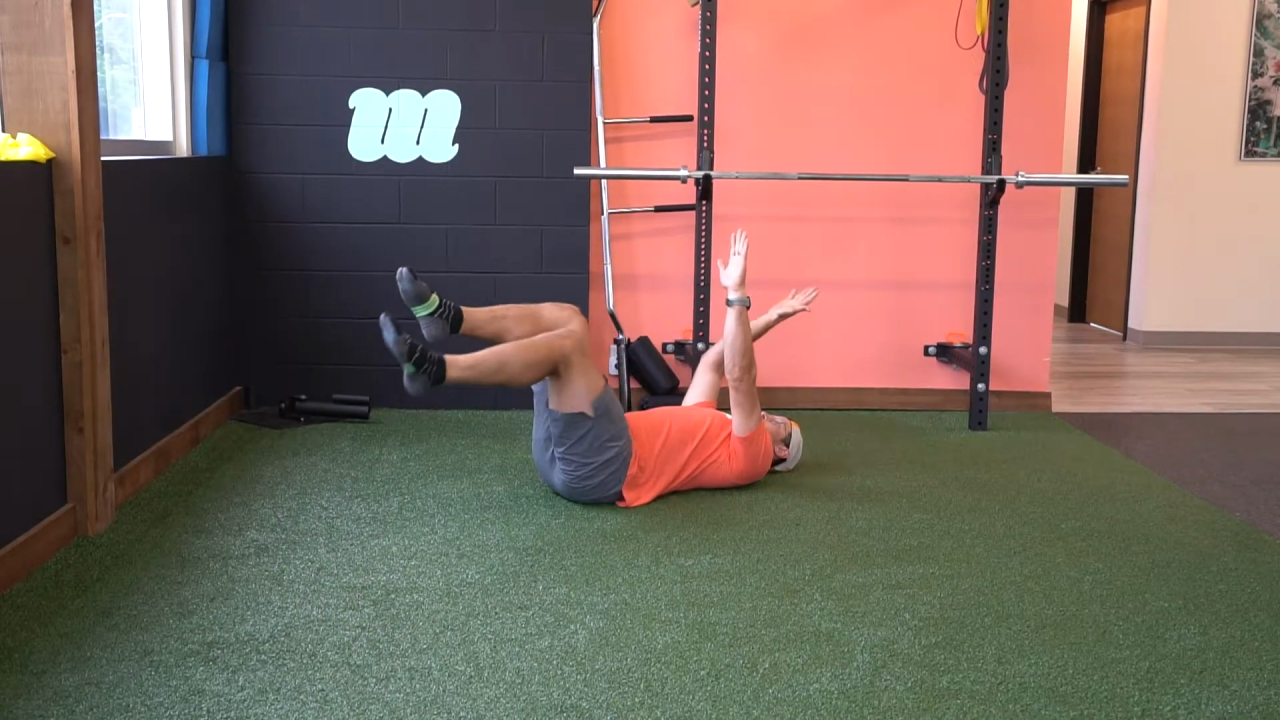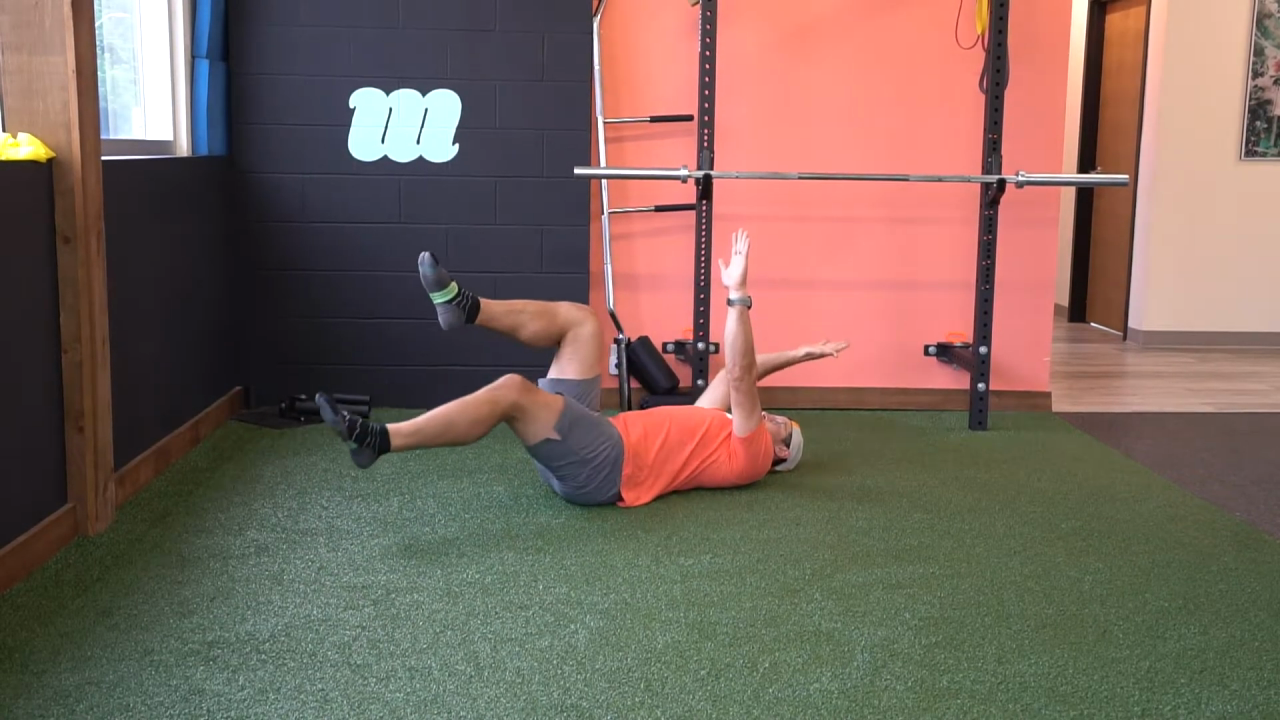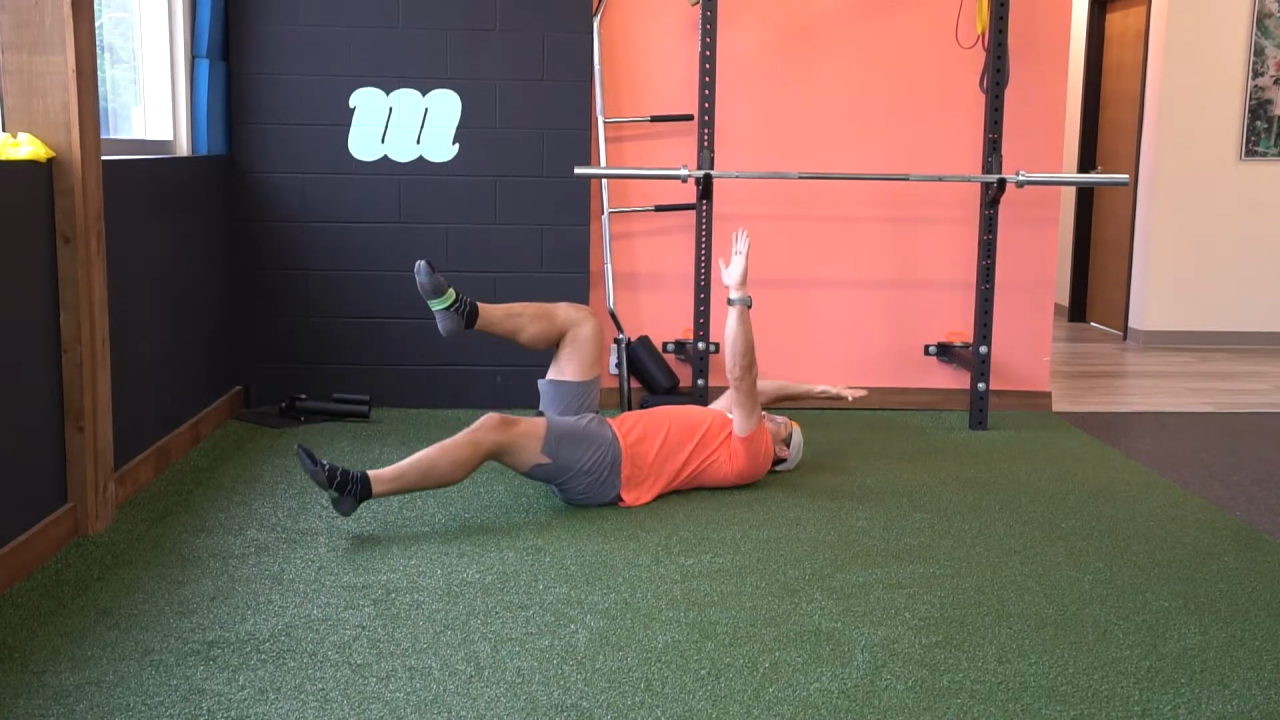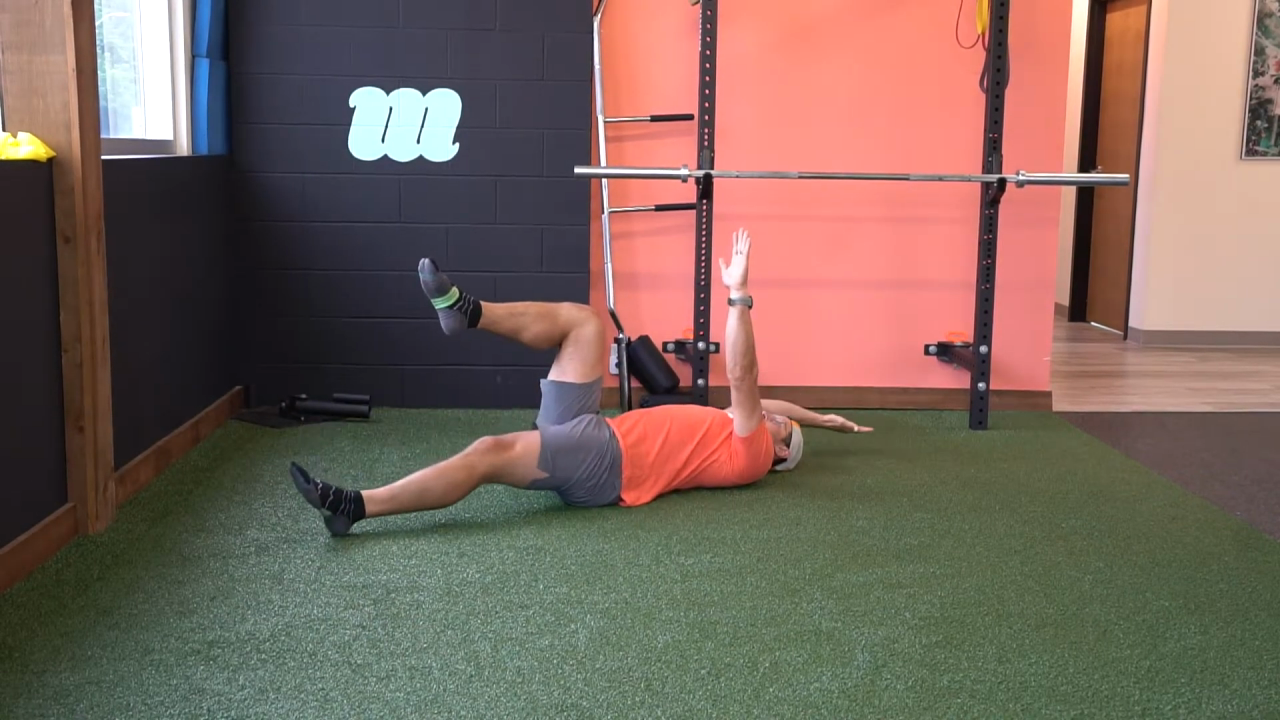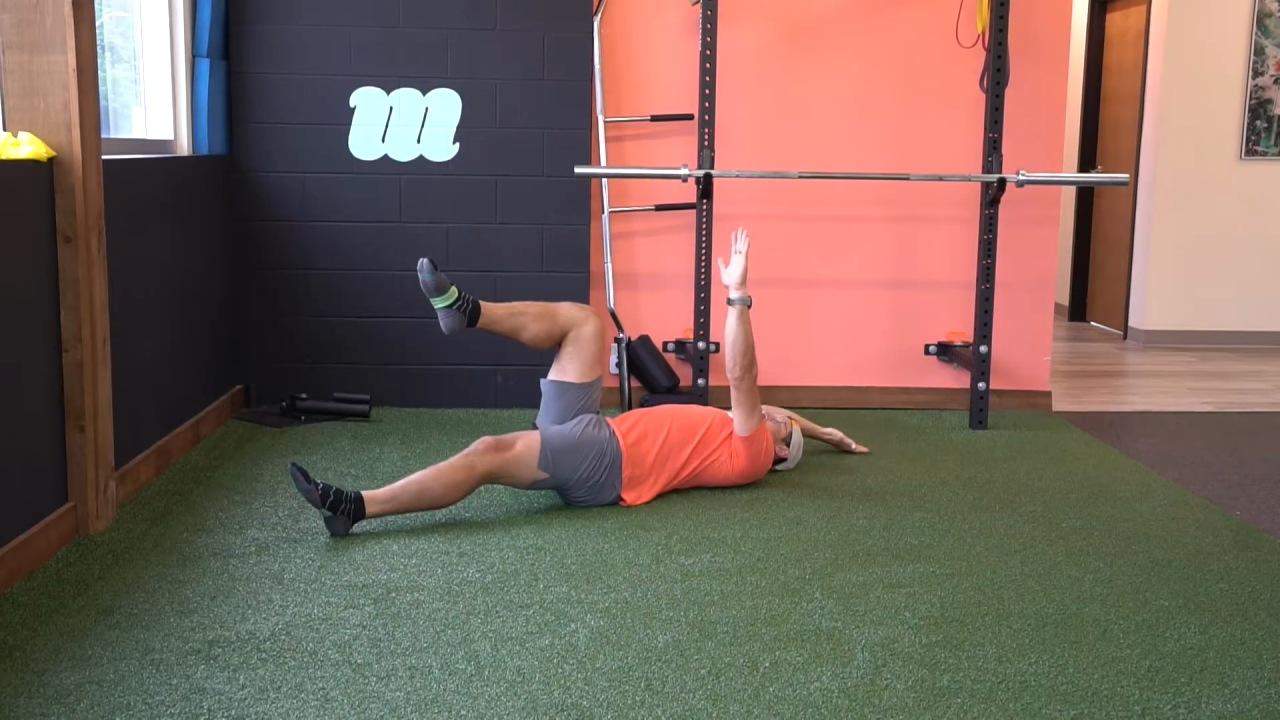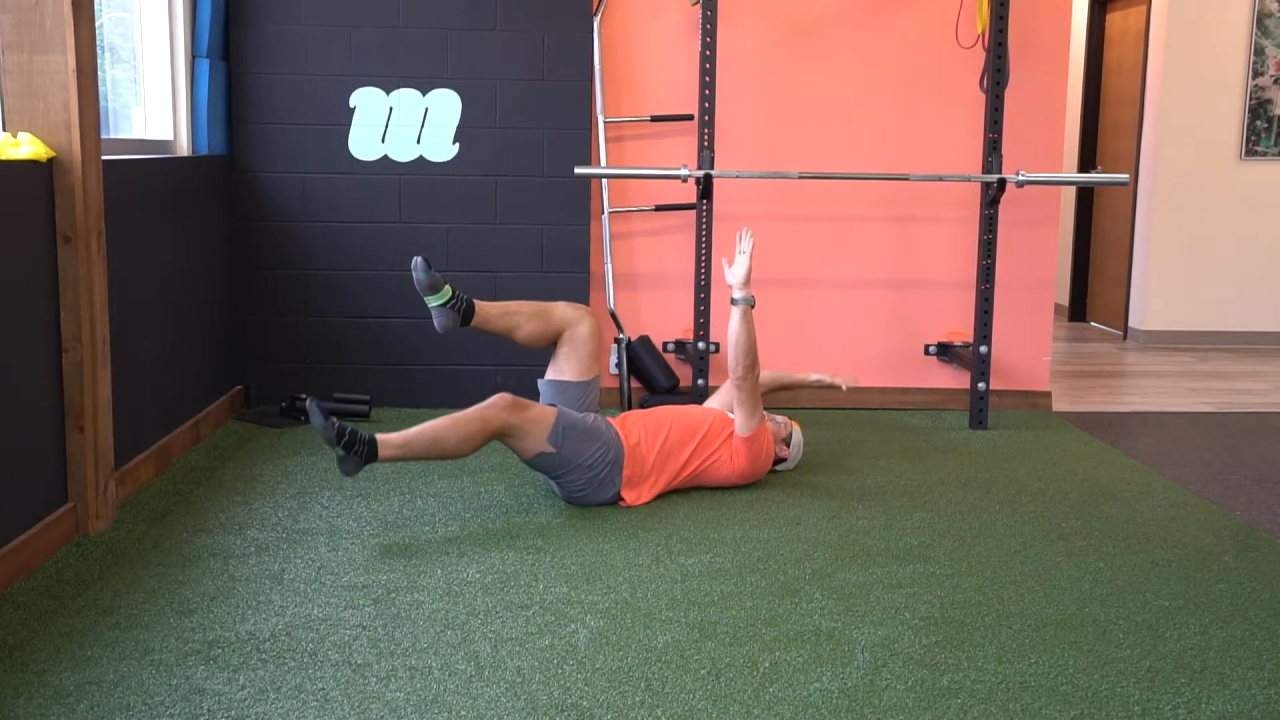
dt=0.4s
person 1, frame 1
left shoulder: (749, 454)
right shoulder: (707, 426)
left elbow: (740, 378)
right elbow: (713, 362)
left wrist: (737, 296)
right wrist: (772, 316)
left hip: (600, 467)
right hip: (563, 453)
left knee: (565, 343)
right knee: (563, 318)
left ankle: (434, 367)
right ankle: (445, 317)
person 1, frame 2
left shoulder: (751, 454)
right shoulder: (716, 429)
left elbow: (741, 378)
right elbow: (734, 372)
left wrist: (738, 295)
right wrist: (798, 353)
left hip: (601, 467)
right hip: (585, 443)
left knee: (512, 390)
right knee: (581, 320)
left ankle: (378, 439)
right ankle: (465, 308)
person 1, frame 3
left shoulder: (749, 453)
right shoulder: (723, 431)
left elbow: (743, 380)
right elbow: (752, 388)
left wrist: (739, 295)
right wrist: (817, 388)
left hip: (603, 467)
right hip: (587, 434)
left knee: (494, 428)
right knee: (579, 320)
left ankle: (361, 485)
right ankle: (463, 312)
person 1, frame 4
left shoulder: (749, 453)
right shoulder: (731, 431)
left elbow: (743, 380)
right elbow: (762, 401)
left wrist: (738, 295)
right wrist: (825, 417)
left hip: (602, 465)
right hip: (585, 431)
left knee: (487, 454)
right knee: (583, 320)
left ankle: (354, 506)
right ankle: (466, 311)
person 1, frame 5
left shoulder: (750, 453)
right shoulder: (732, 431)
left elbow: (742, 378)
right elbow: (763, 405)
left wrist: (738, 294)
right wrist: (827, 431)
left hip: (603, 464)
right hip: (585, 430)
left knee: (487, 454)
right knee: (582, 319)
left ankle: (353, 507)
right ankle: (465, 310)
person 1, frame 6
left shoulder: (748, 455)
right shoulder: (721, 428)
left elbow: (745, 378)
right elbow: (742, 383)
left wrist: (741, 294)
right wrist: (806, 376)
left hip: (601, 466)
right hip: (586, 432)
left knee: (504, 410)
right knee: (577, 319)
left ankle: (367, 448)
right ankle: (459, 309)
